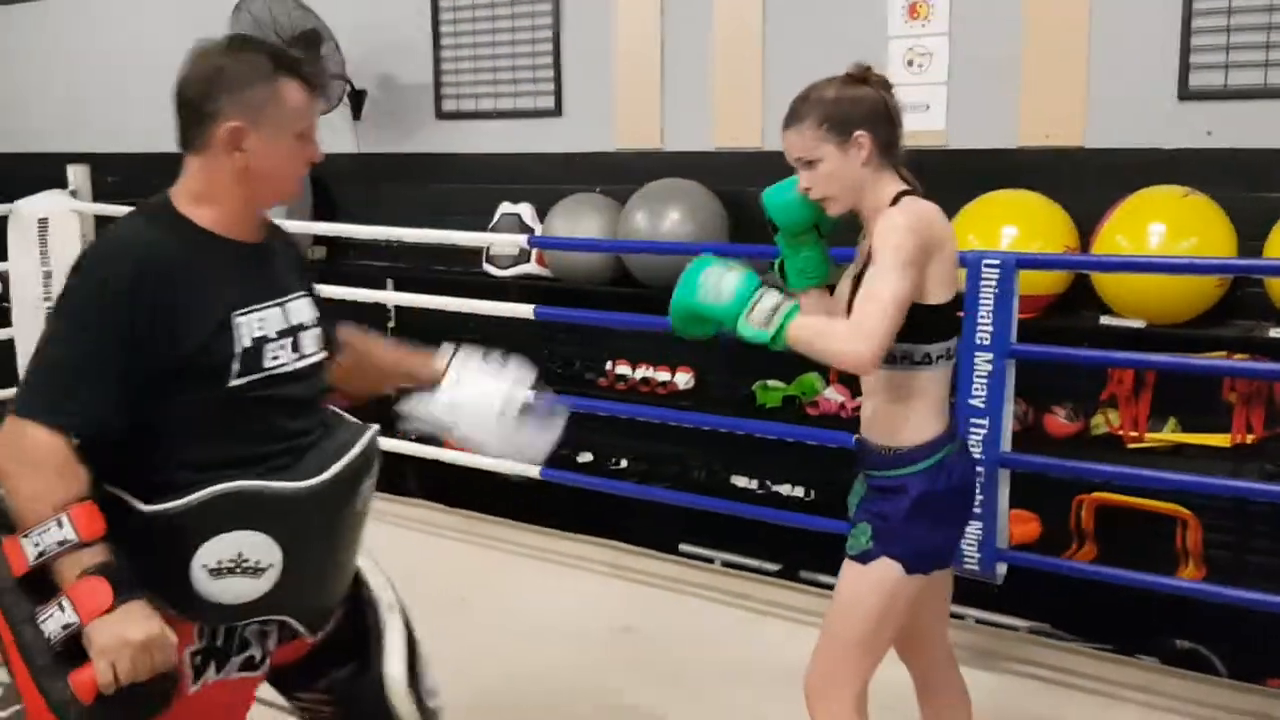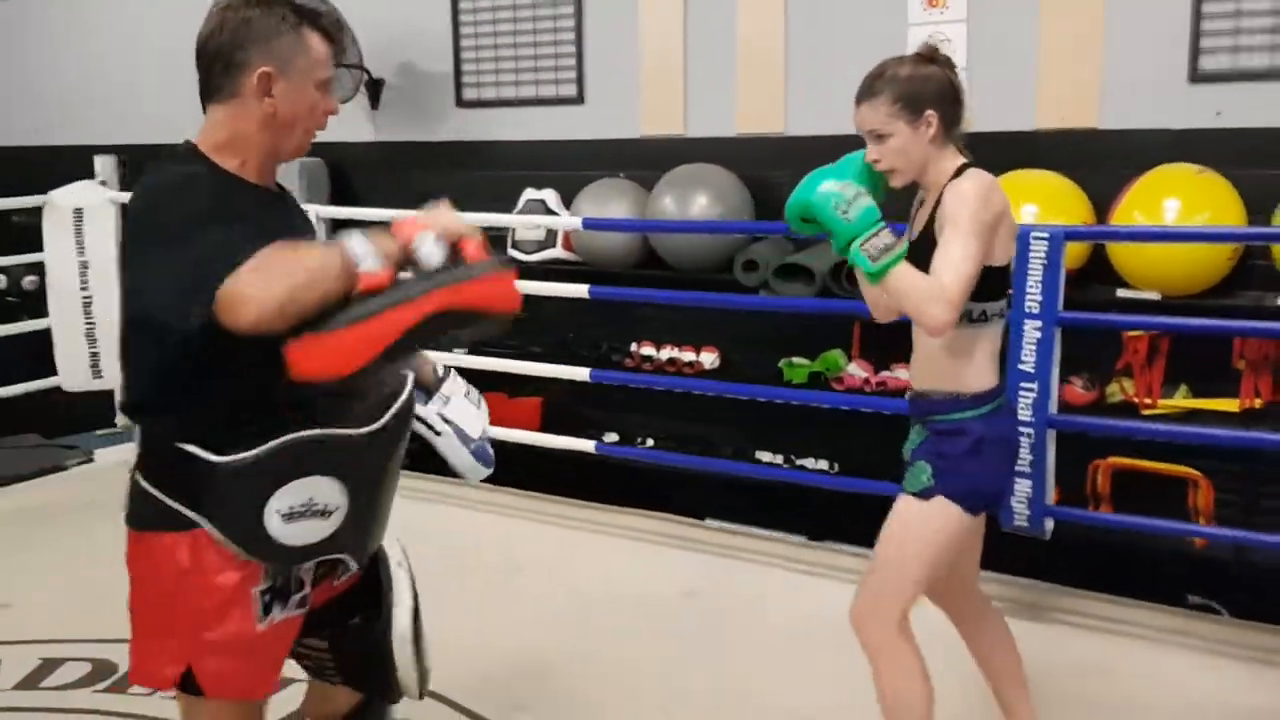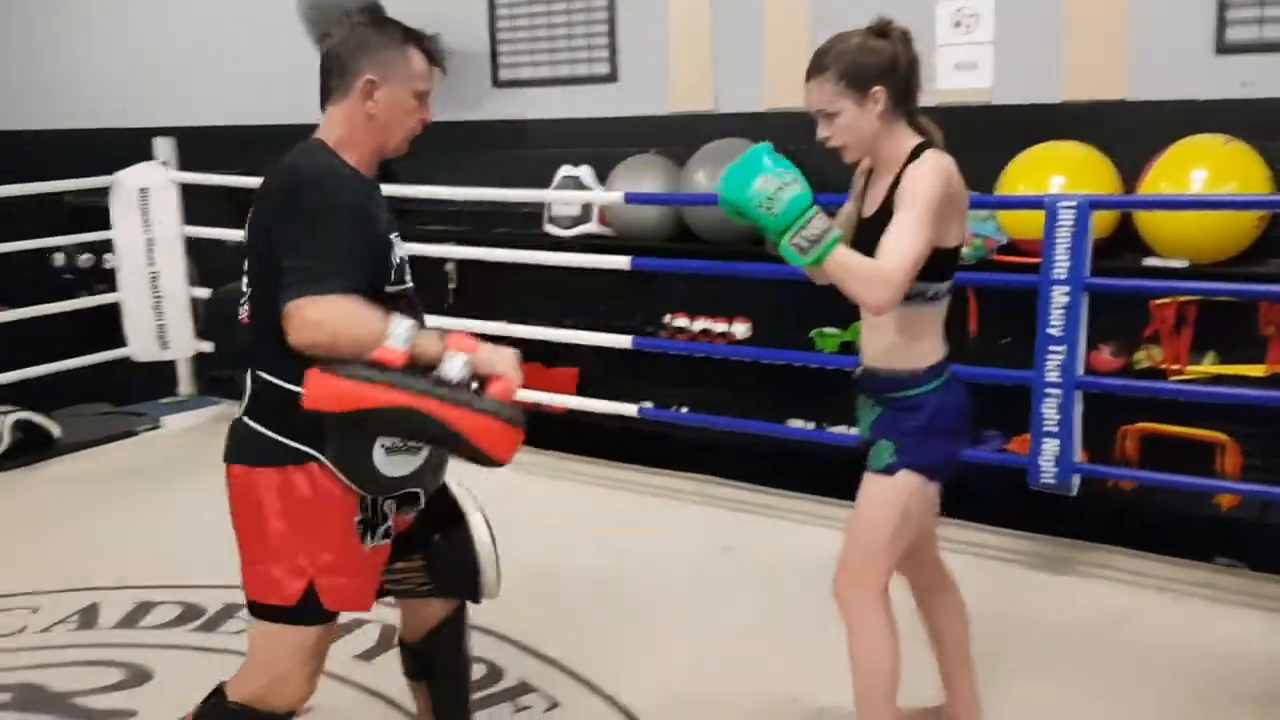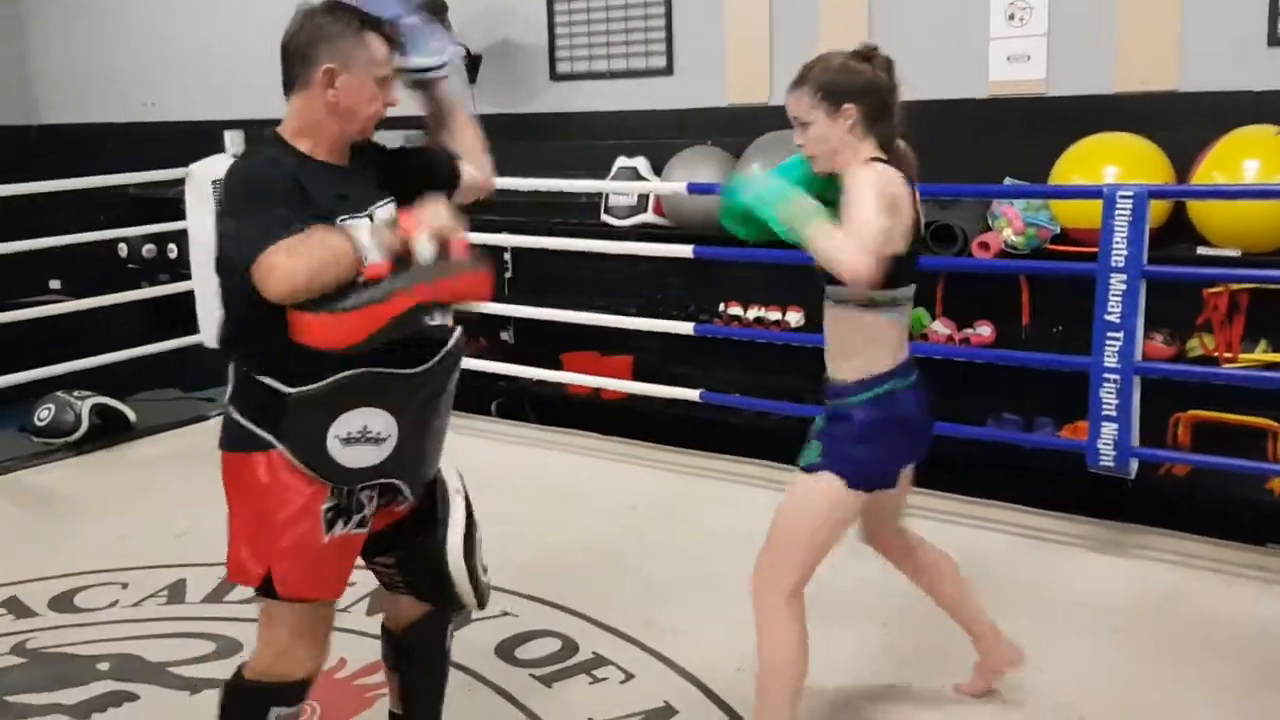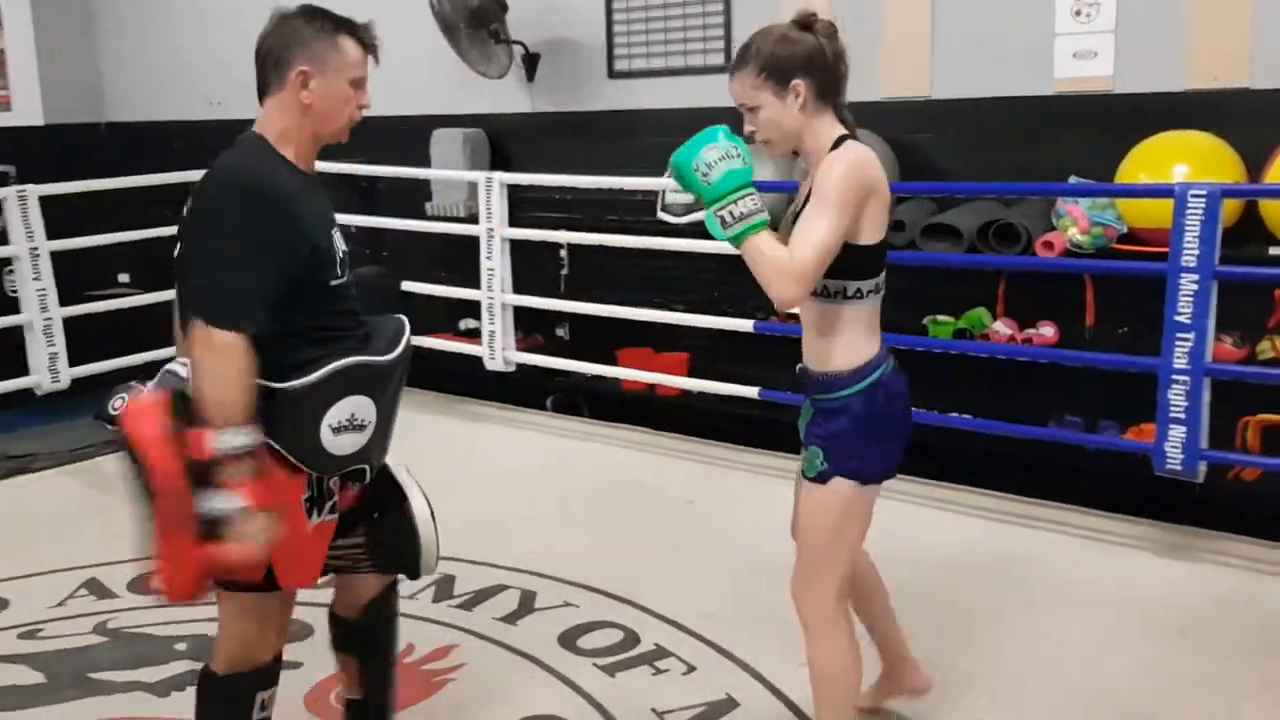
dt=0.7s
person 1, frame 1
left shoulder: (274, 247)
right shoulder: (132, 268)
left elbow: (329, 353)
left wrist: (441, 377)
right wrist: (99, 593)
left hip: (305, 569)
right hip: (180, 594)
person 1, frame 2
left shoulder: (265, 200)
right shoulder: (178, 201)
right elbow: (255, 301)
left wrist: (420, 378)
right wrist: (398, 244)
left hip: (310, 518)
right hip: (218, 528)
person 1, frame 3
left shoulder: (340, 183)
right shoulder: (315, 187)
right elbow: (313, 323)
left wrist: (431, 351)
right wrist: (458, 352)
left hip: (353, 455)
right hip: (300, 462)
left knee: (437, 595)
person 1, frame 4
left shoulder: (372, 159)
right shoulder: (261, 177)
left elbow: (470, 176)
right elbow: (283, 277)
left wrist: (433, 82)
right wrist: (406, 229)
left hip: (386, 436)
right hip: (296, 447)
left knee: (422, 596)
right knee: (294, 654)
person 1, frame 5
left shoulder: (289, 182)
right shoulder: (248, 190)
right elbow: (219, 338)
right wrist: (234, 487)
left hip: (310, 441)
right hip: (270, 446)
left knee: (375, 566)
right knee: (255, 634)
person 2, frame 1
left shoulder: (910, 222)
right shoulder: (885, 227)
left elbow: (861, 349)
right elbow: (833, 332)
left wrist: (748, 304)
right wrist: (801, 246)
left hip: (912, 483)
right hip: (918, 475)
right knee: (926, 656)
person 2, frame 2
left shoulder: (972, 191)
right shoulder: (937, 199)
left elbow: (937, 308)
right elbow: (895, 302)
left wrist: (858, 232)
right wrist: (851, 224)
left hip: (968, 430)
right hip: (947, 424)
left knee: (877, 614)
right knee: (955, 596)
person 2, frame 3
left shoulder: (932, 175)
right shoulder: (871, 172)
left elbow: (880, 290)
right elbow: (829, 268)
left wrist: (798, 216)
right wrist: (780, 218)
left hip: (920, 406)
right hip: (885, 396)
left knee: (857, 586)
right knee: (919, 561)
person 2, frame 4
left shoulder: (870, 178)
right shoulder: (880, 183)
left elbow: (858, 267)
left wrist: (790, 213)
right wrist: (798, 197)
left hip: (865, 412)
right hip: (891, 399)
left knee: (773, 584)
right knee: (890, 539)
right ankle: (996, 651)
person 2, frame 5
left shoulder: (848, 165)
right shoulder: (826, 165)
left elbow: (788, 286)
right elbow: (789, 266)
left wrist: (731, 197)
right wrist: (731, 201)
left hip: (852, 403)
right hip: (845, 395)
left knee: (816, 593)
right knee: (820, 541)
